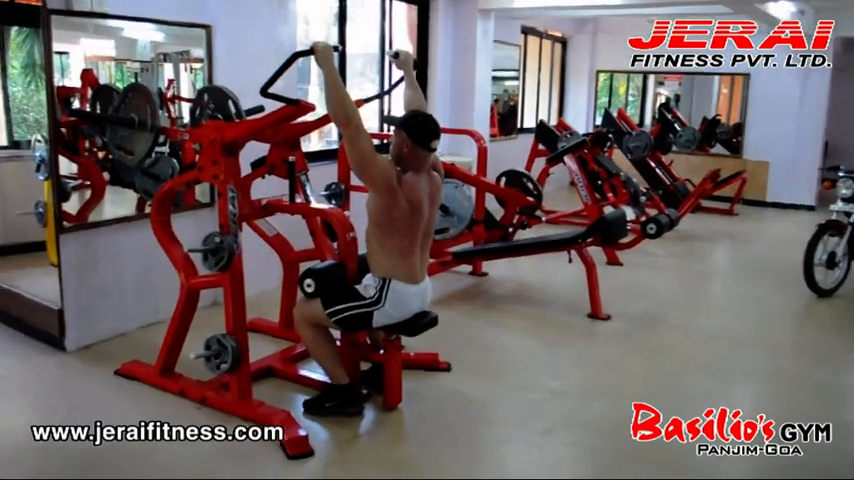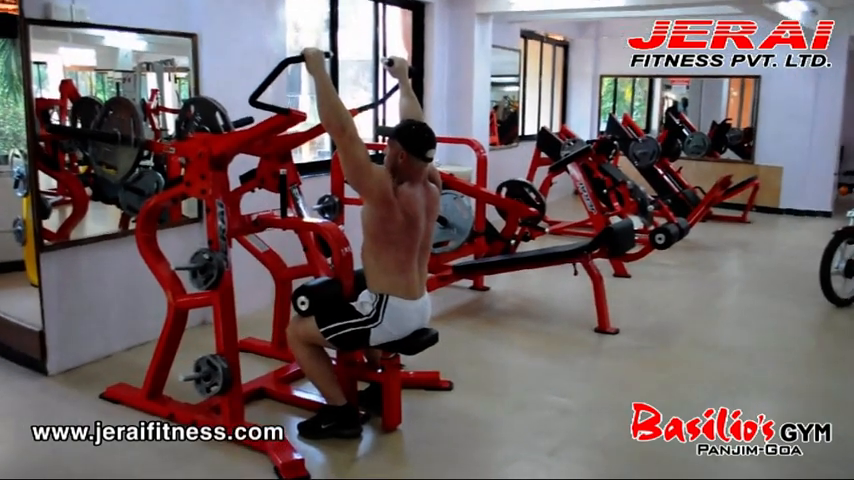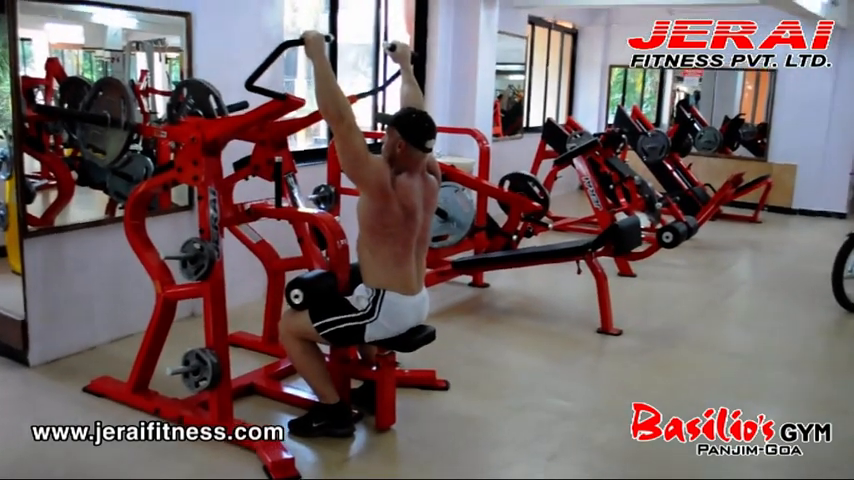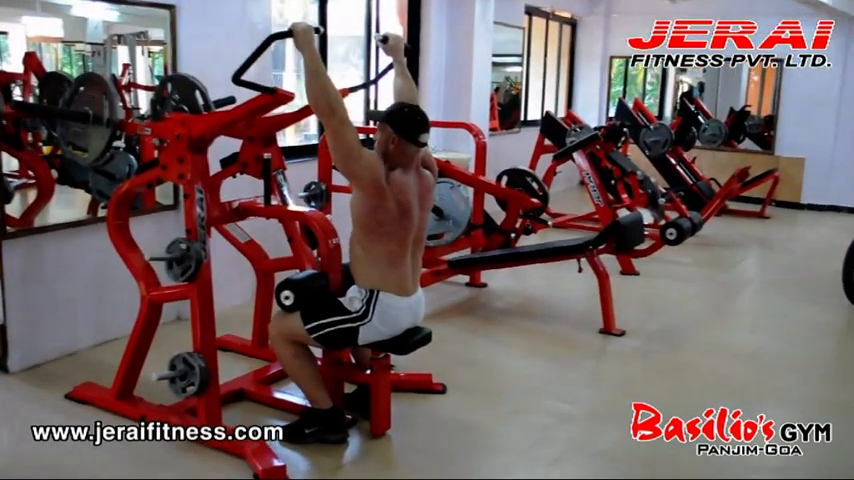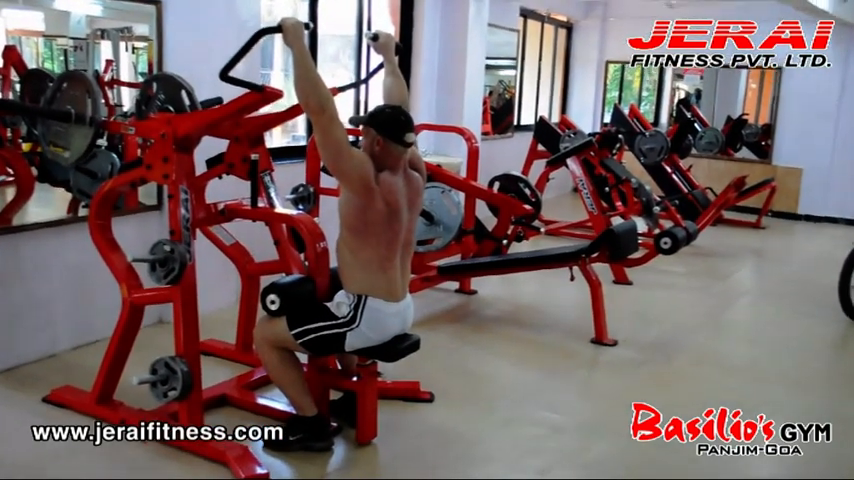
dt=0.5s
person 1, frame 1
left shoulder: (389, 181)
right shoulder: (434, 175)
left elbow: (349, 124)
right elbow: (418, 123)
left wrist: (327, 64)
right wrist: (408, 71)
left hip: (394, 297)
right hip: (421, 293)
left knee: (304, 314)
right knee: (360, 292)
left ankle: (345, 392)
right ankle: (385, 365)
person 1, frame 2
left shoulder: (385, 192)
right shoulder: (431, 186)
left elbow: (343, 132)
right elbow: (415, 131)
left wrist: (318, 70)
right wrist: (403, 78)
left hip: (392, 313)
right hip: (420, 307)
left knee: (297, 332)
right knee: (354, 308)
left ankle: (342, 413)
right ankle: (385, 385)
person 1, frame 3
left shoulder: (383, 183)
right shoulder: (430, 178)
left elbow: (341, 121)
right elbow: (416, 120)
left wrist: (318, 54)
right wrist: (405, 65)
left hip: (389, 310)
right hip: (417, 304)
left knee: (290, 326)
right knee: (349, 304)
left ankle: (334, 411)
right ankle: (376, 384)
person 1, frame 4
left shoulder: (377, 179)
right shoulder: (425, 173)
left elbow: (332, 114)
right elbow: (409, 115)
left wrist: (307, 46)
right wrist: (398, 58)
left hip: (383, 311)
right hip: (412, 305)
left knee: (280, 329)
right knee: (339, 305)
left ankle: (327, 417)
right ankle: (372, 388)
person 1, frame 5
left shoulder: (365, 180)
right shoulder: (415, 175)
left elbow: (321, 113)
right elbow: (398, 114)
left wrist: (297, 42)
right wrist: (389, 56)
left hip: (371, 317)
right hip: (401, 311)
left knee: (265, 334)
right knee: (327, 311)
left ankle: (311, 424)
right ankle: (357, 395)
